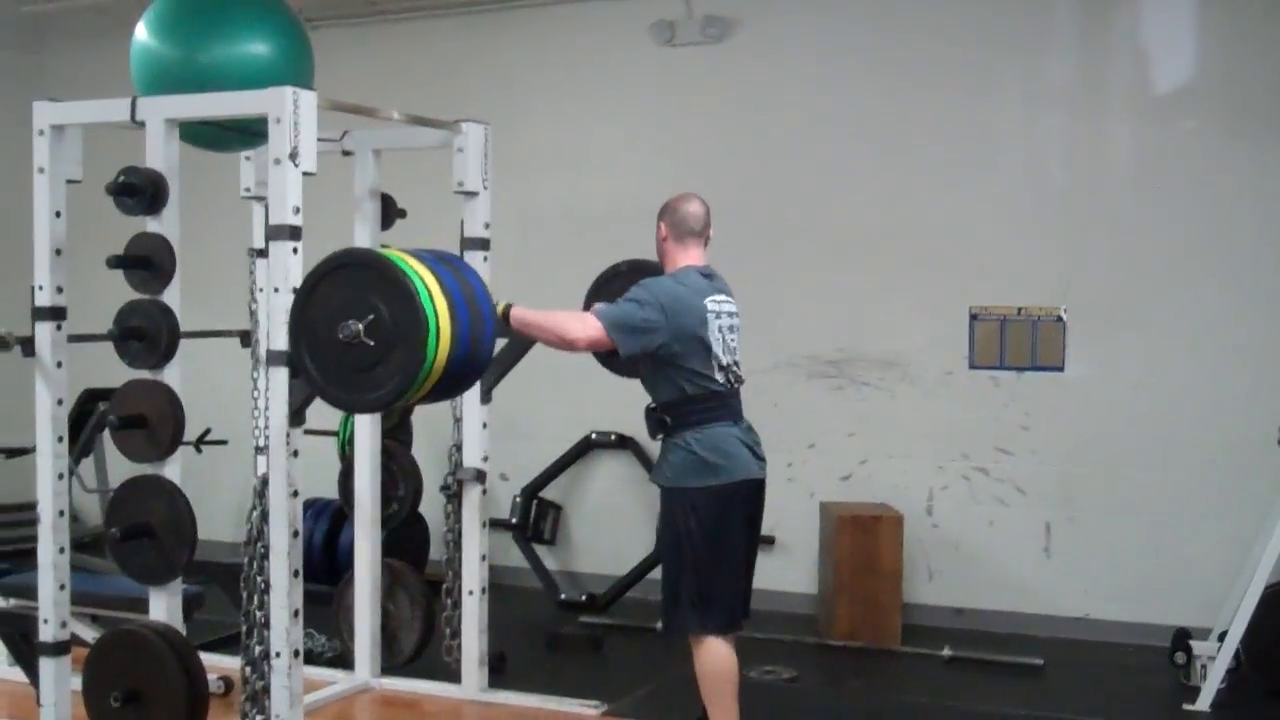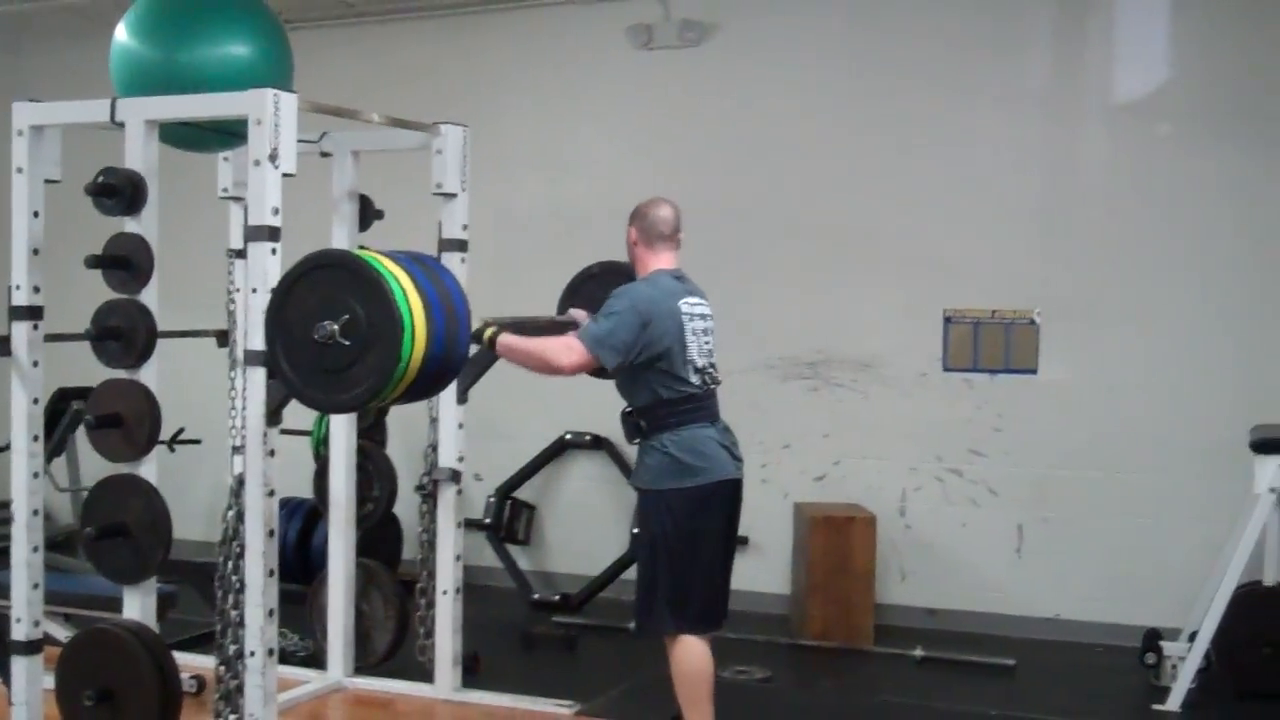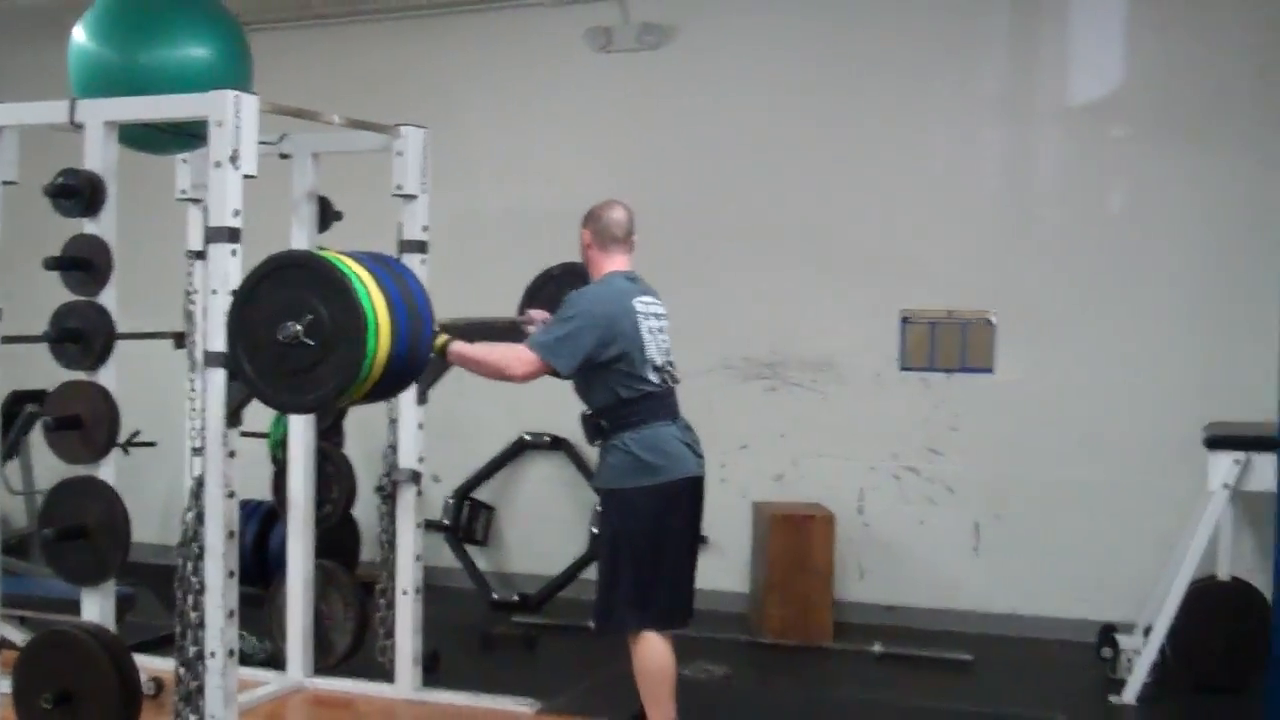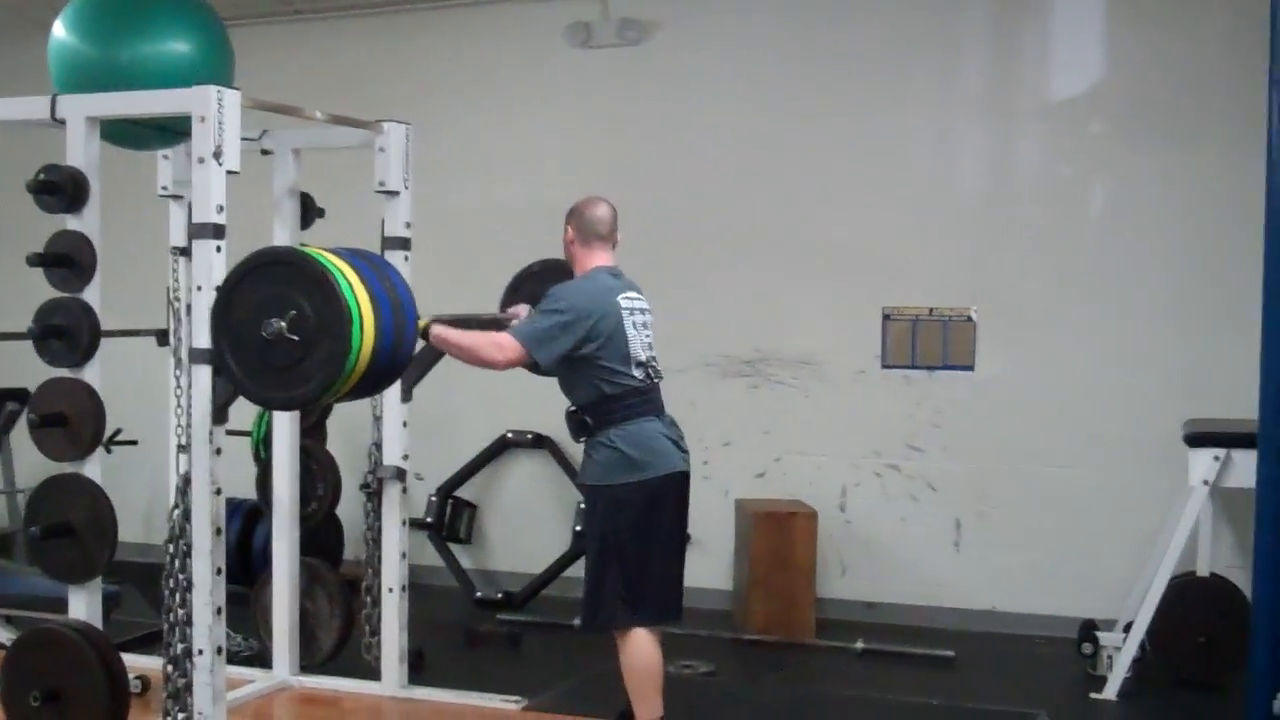
dt=0.1s
person 1, frame 1
left shoulder: (663, 295)
right shoulder: (717, 291)
left elbow: (581, 334)
left wrist: (505, 313)
right wrist: (619, 318)
left hip: (702, 468)
right hip: (735, 462)
left knee: (706, 620)
right knee: (715, 613)
person 1, frame 2
left shoulder: (637, 300)
right shoulder: (688, 295)
left elbow: (567, 357)
left wrist: (489, 337)
right wrist: (593, 324)
left hip: (680, 469)
right hip: (711, 463)
left knee: (680, 619)
right knee: (690, 611)
person 1, frame 3
left shoulder: (593, 303)
right shoulder: (642, 296)
left elbow: (521, 364)
left wrist: (444, 346)
right wrist: (551, 326)
left hip: (641, 468)
right hip: (672, 461)
left knee: (643, 617)
right knee: (651, 610)
person 1, frame 4
left shoulder: (578, 299)
right shoulder: (623, 292)
left elbow: (501, 353)
left wrist: (427, 330)
right wrist: (534, 322)
left hip: (626, 465)
right hip: (657, 457)
left knee: (630, 611)
right knee: (640, 605)
